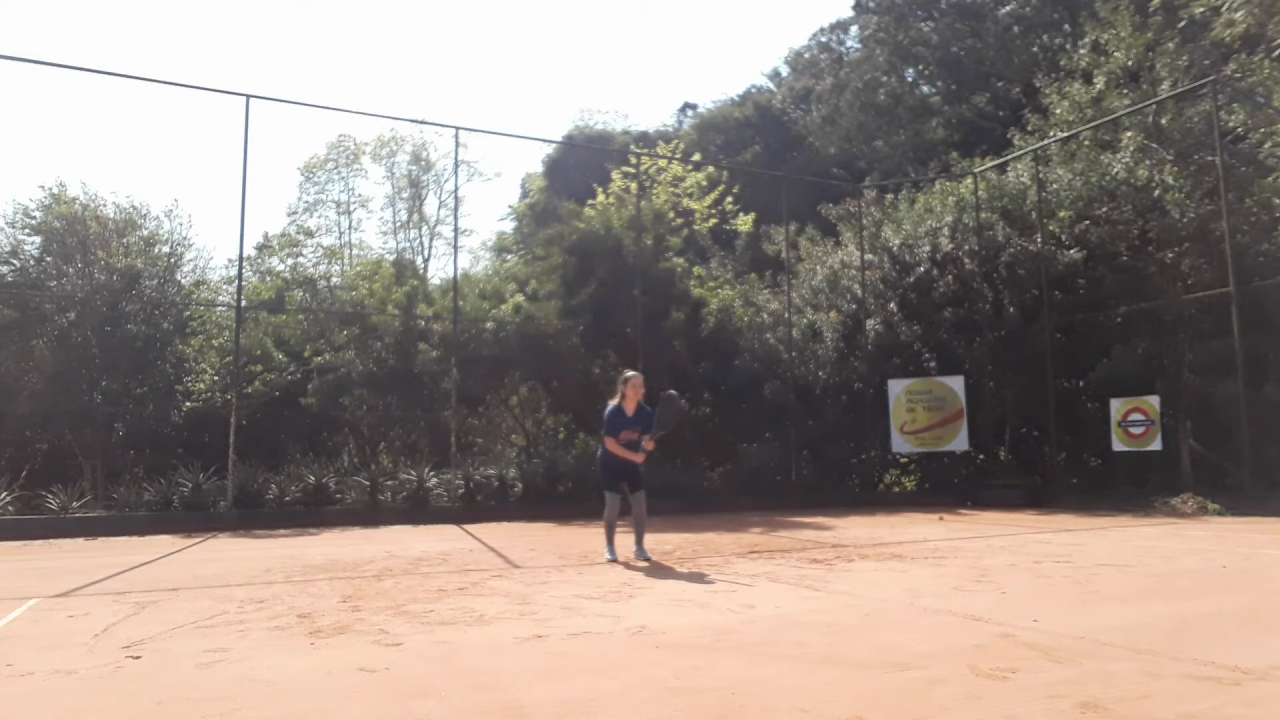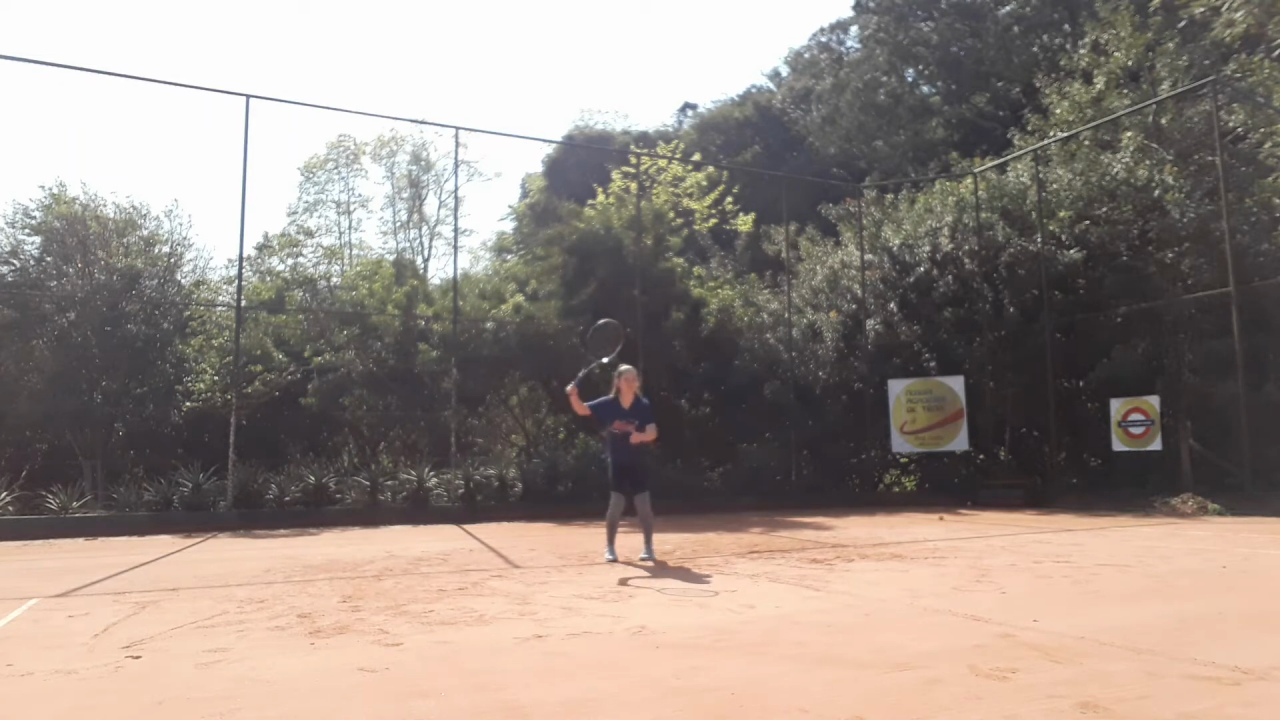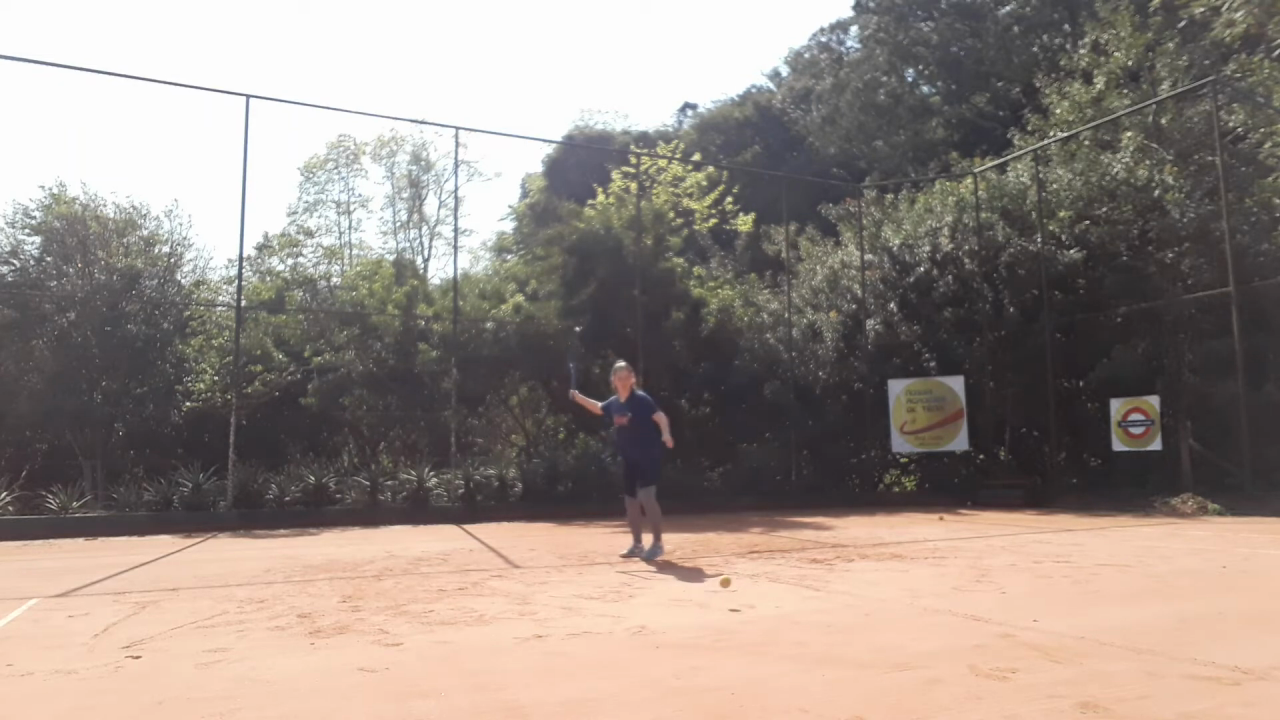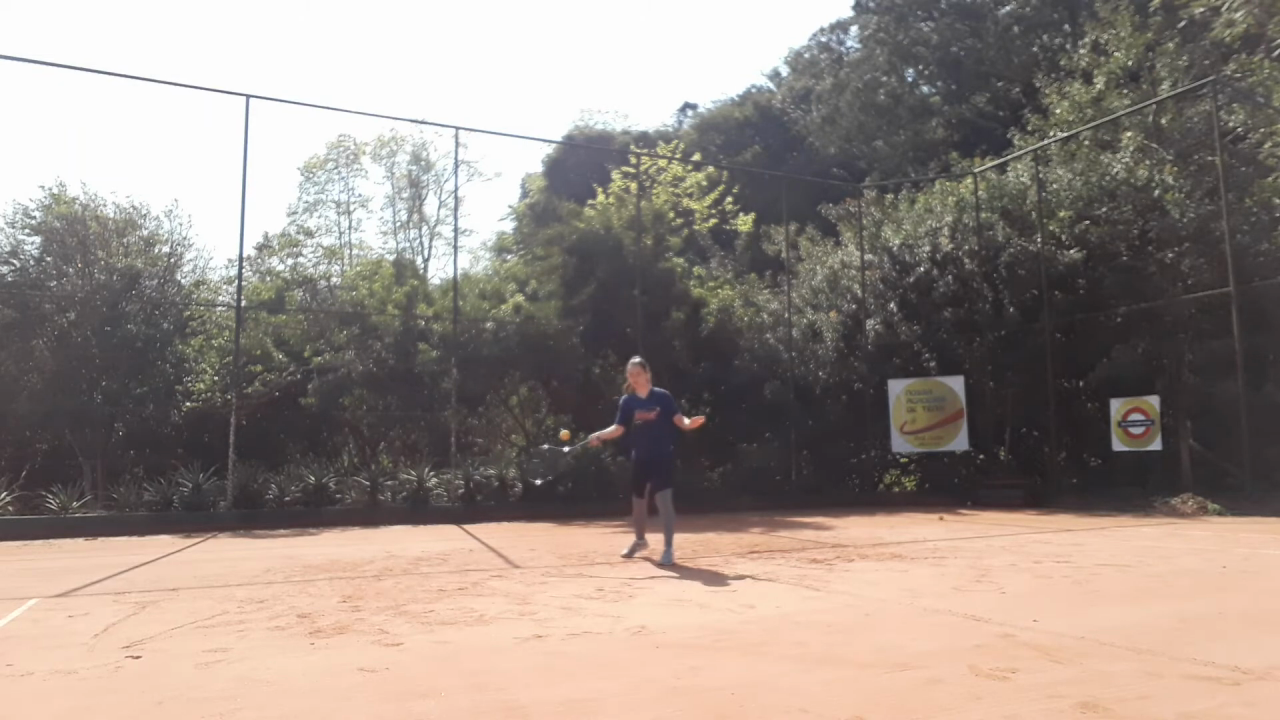
dt=0.5s
person 1, frame 1
left shoulder: (646, 413)
right shoulder: (613, 412)
left elbow: (648, 440)
right elbow: (609, 443)
left wrist: (649, 445)
right wrist: (632, 455)
left hip: (632, 465)
right hip: (610, 463)
left knee: (640, 504)
right knee: (613, 505)
left ankle: (639, 547)
right ankle: (610, 548)
person 1, frame 2
left shoulder: (643, 406)
right shoulder: (607, 404)
left elbow: (652, 433)
right elbow: (581, 409)
left wrist: (640, 436)
right wrist: (573, 395)
left hip: (638, 462)
right hip: (617, 462)
left knee: (644, 503)
right knee: (616, 504)
left ankle: (649, 547)
right ankle: (610, 547)
person 1, frame 3
left shoulder: (640, 399)
right shoulder: (613, 402)
left elbow: (661, 417)
right elbow: (599, 407)
left wrist: (665, 435)
right wrist: (578, 397)
left hip: (647, 456)
right hip: (629, 459)
left knee: (647, 497)
right knee: (631, 502)
left ankle: (657, 543)
right ankle: (637, 545)
person 1, frame 4
left shoulder: (662, 396)
right shoulder: (627, 401)
left elbow: (678, 420)
right elbow: (618, 428)
left wrist: (690, 423)
right wrist: (600, 435)
left hip: (662, 456)
right hip: (640, 458)
left knee: (664, 501)
right knee: (638, 502)
left ankle: (668, 550)
right ankle: (640, 540)
